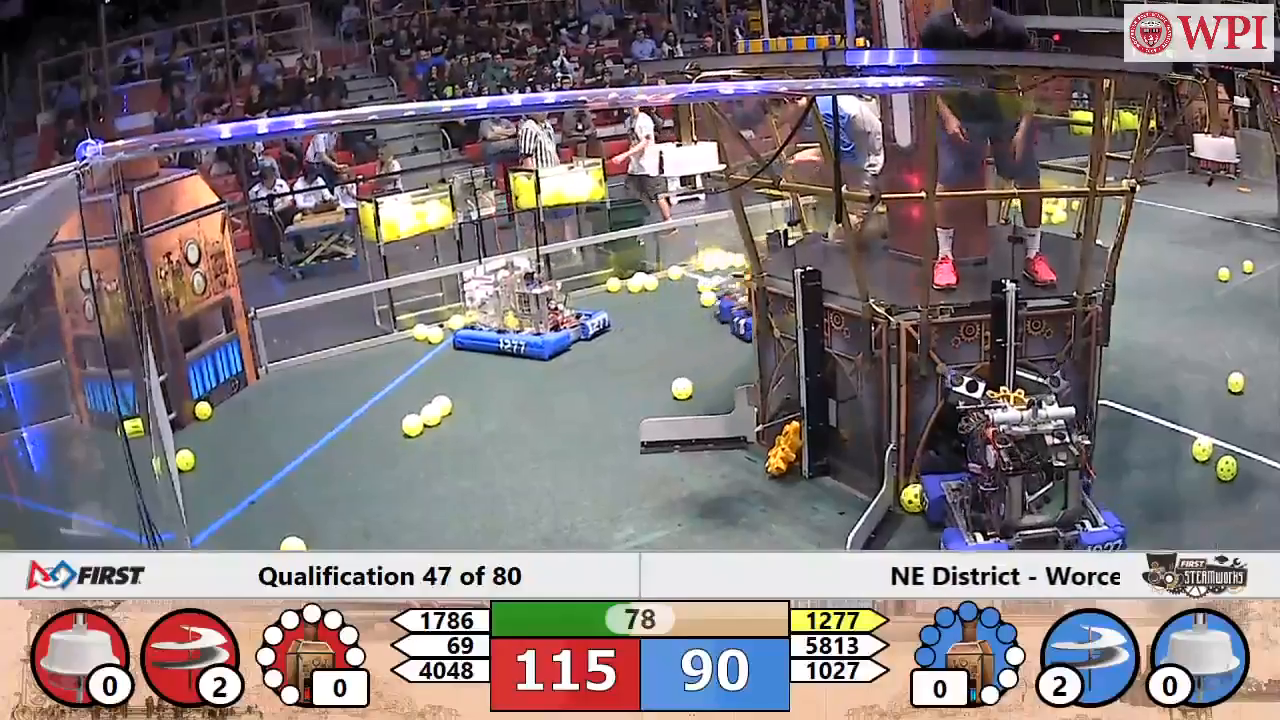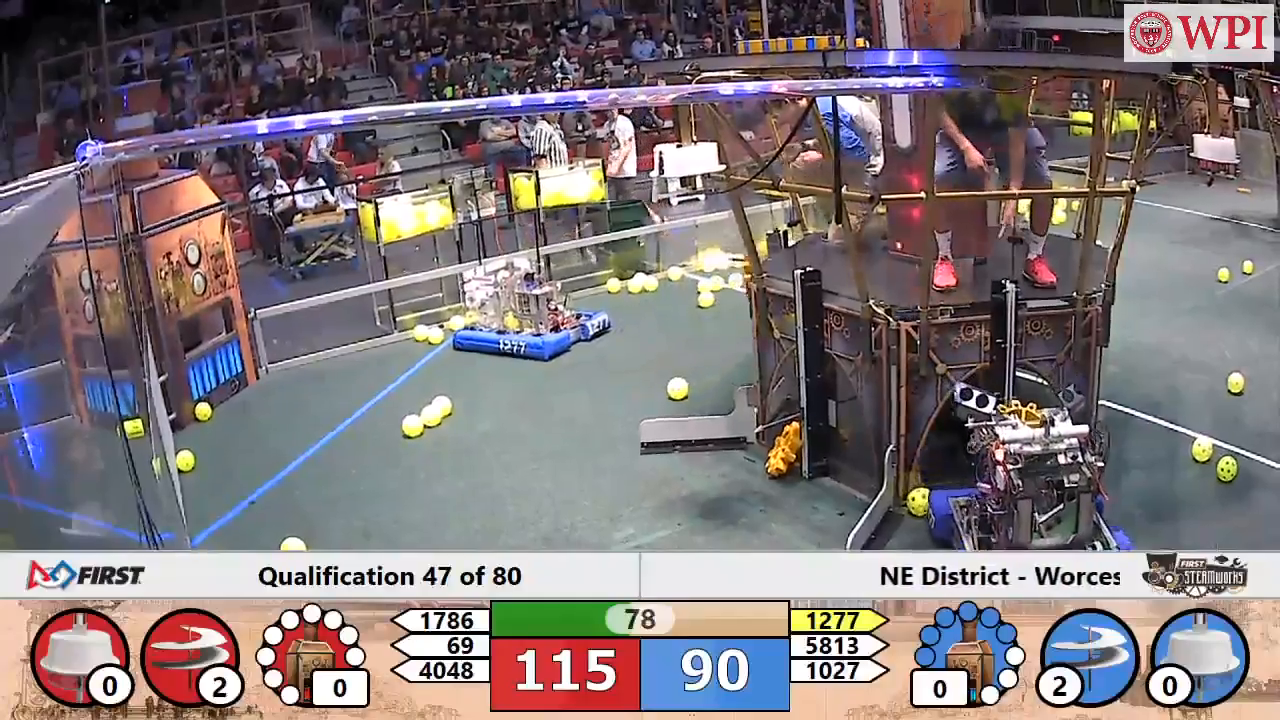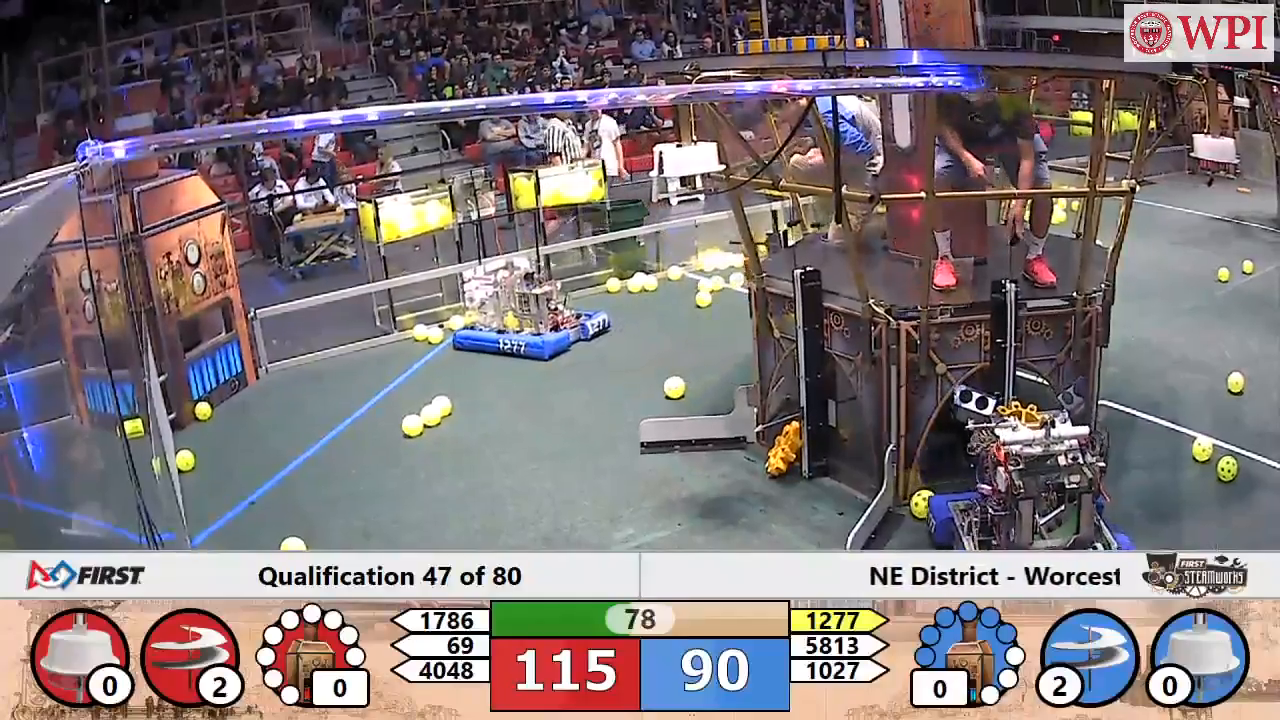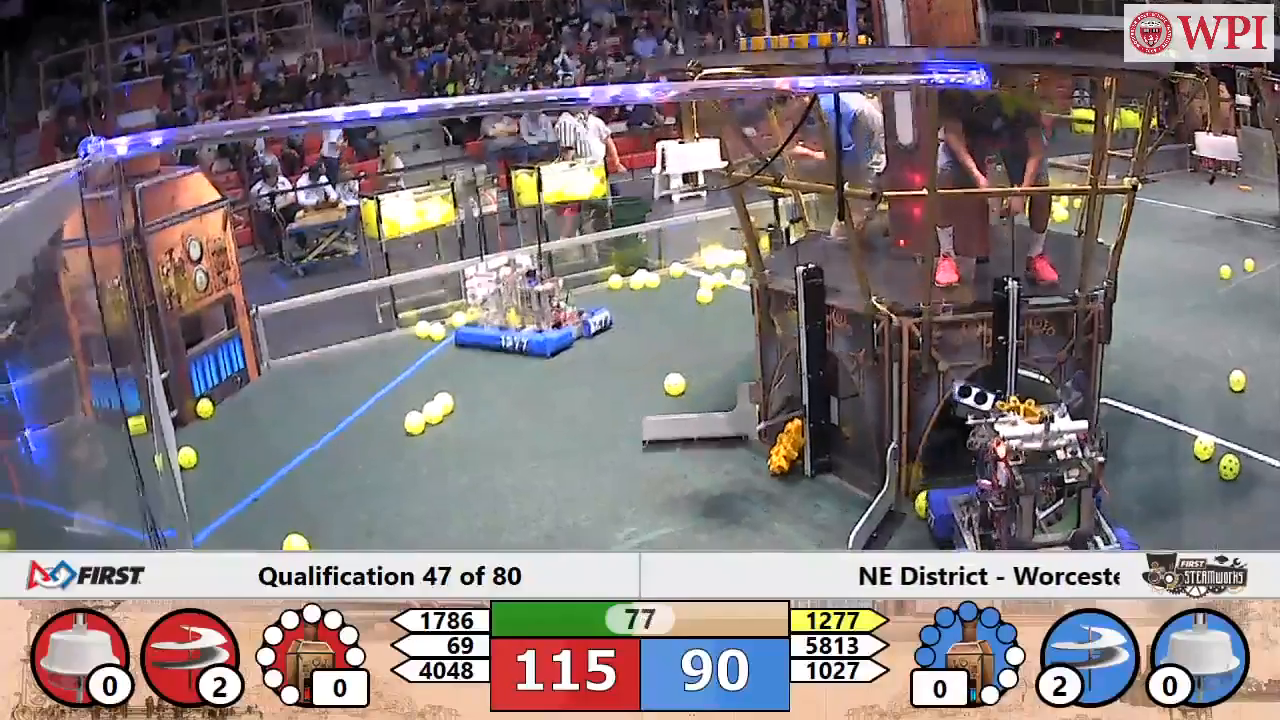
dt=0.2s
person 1, frame 1
left shoulder: (1011, 29)
right shoulder: (938, 28)
left wrist: (1023, 128)
right wrist: (947, 116)
left hip: (1008, 112)
right hip: (960, 115)
left knee: (1029, 181)
right knee: (948, 183)
left ankle: (1033, 255)
right ankle: (945, 256)
person 1, frame 2
left shoulder: (1010, 78)
left elbow: (1018, 142)
right elbow: (940, 108)
left wrist: (1012, 201)
right wrist: (966, 147)
left hip: (1007, 129)
right hip: (962, 130)
left knee: (1043, 183)
right knee: (941, 178)
left ankle: (1035, 258)
right ankle: (944, 259)
person 1, frame 3
left shoulder: (1014, 98)
right shoulder: (950, 91)
left elbow: (1027, 156)
right elbow: (943, 126)
left wrist: (1019, 204)
right wrist: (968, 159)
left hip: (1012, 137)
right hip: (962, 139)
left knee: (1043, 187)
right knee: (940, 176)
left ankle: (1035, 257)
right ankle: (944, 258)
person 1, frame 4
left shoulder: (1017, 92)
right shoulder: (953, 88)
left elbow: (1036, 142)
right elbow: (951, 131)
left wrist: (1024, 190)
right wrist: (976, 176)
left hip: (1013, 131)
right hip: (965, 133)
left knee: (1040, 181)
right knee: (944, 174)
left ankle: (1036, 255)
right ankle: (946, 256)
